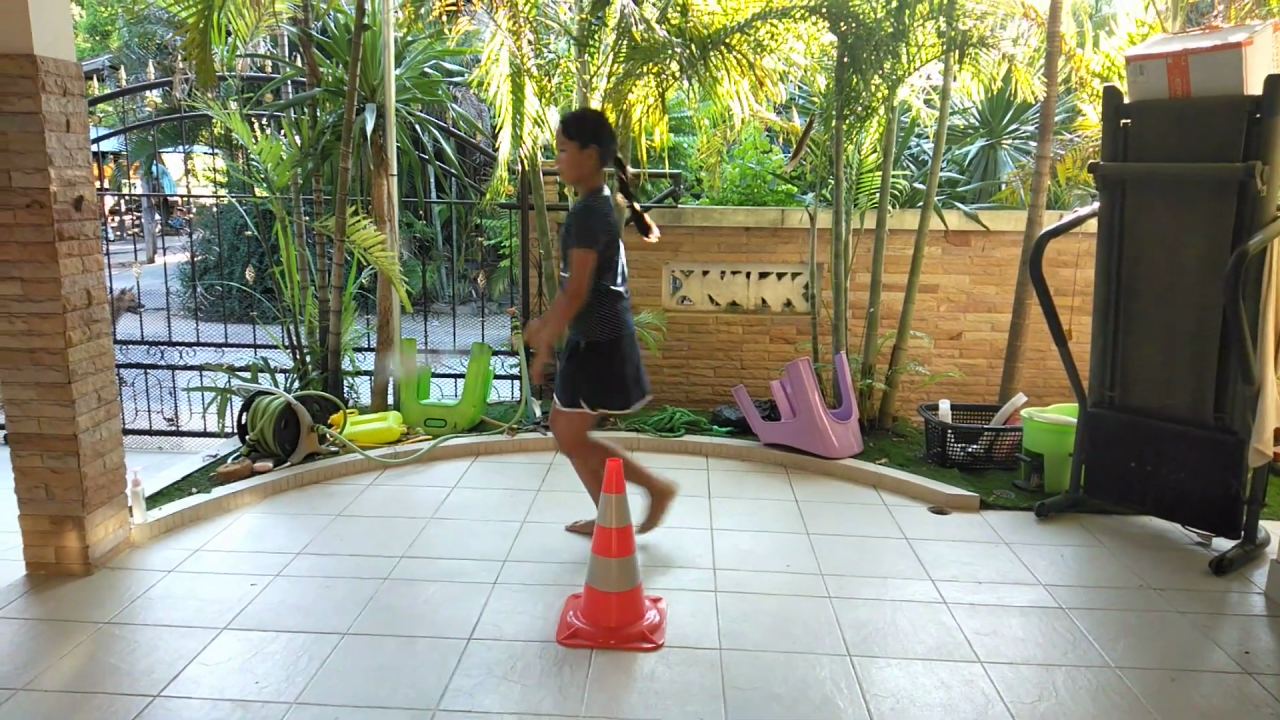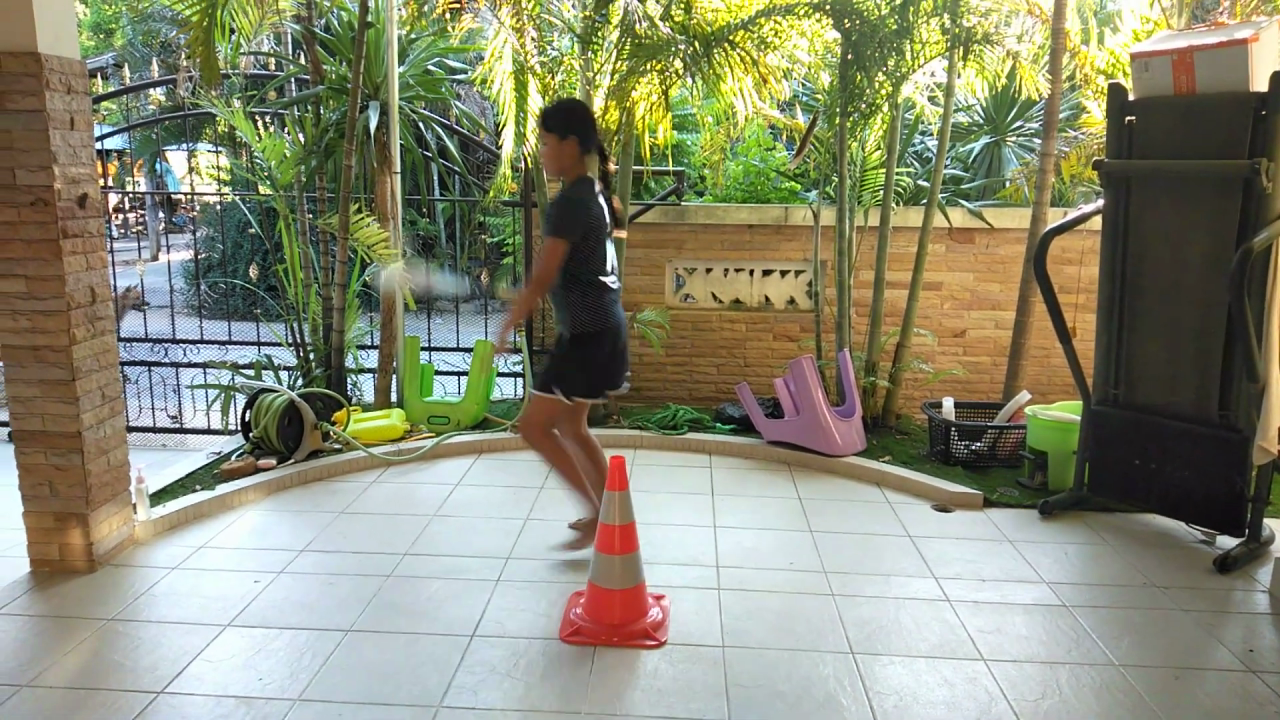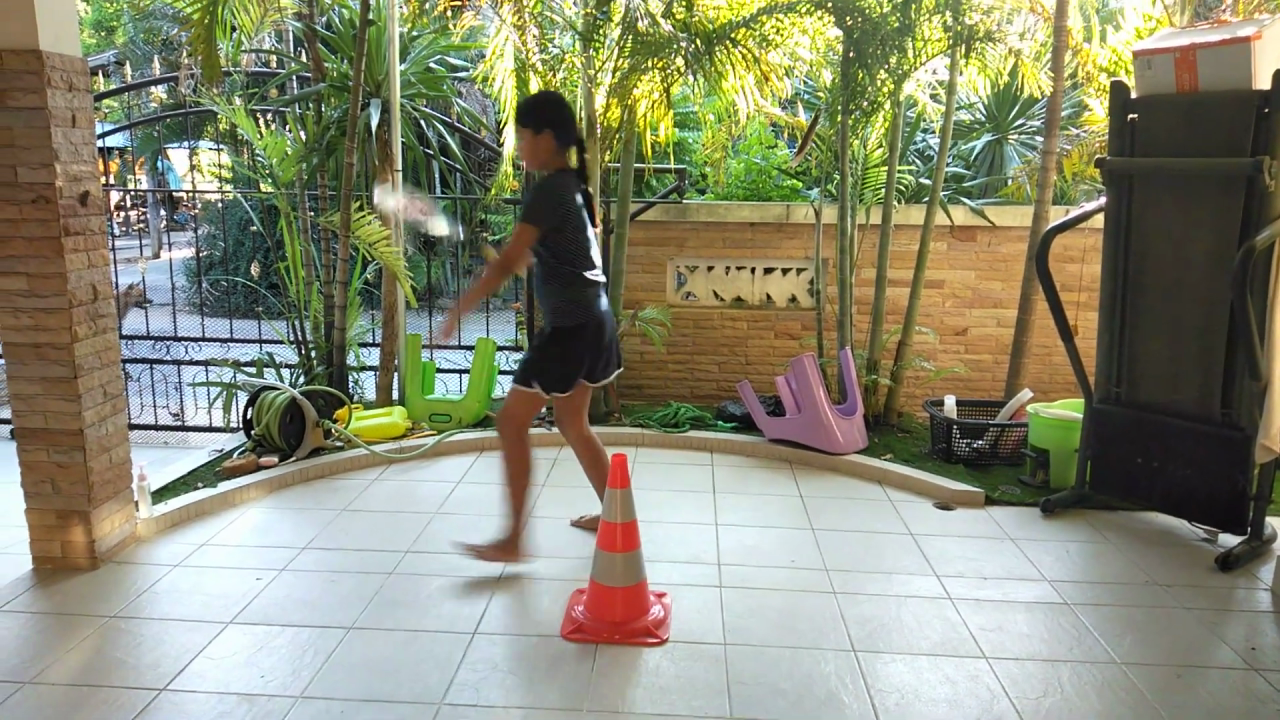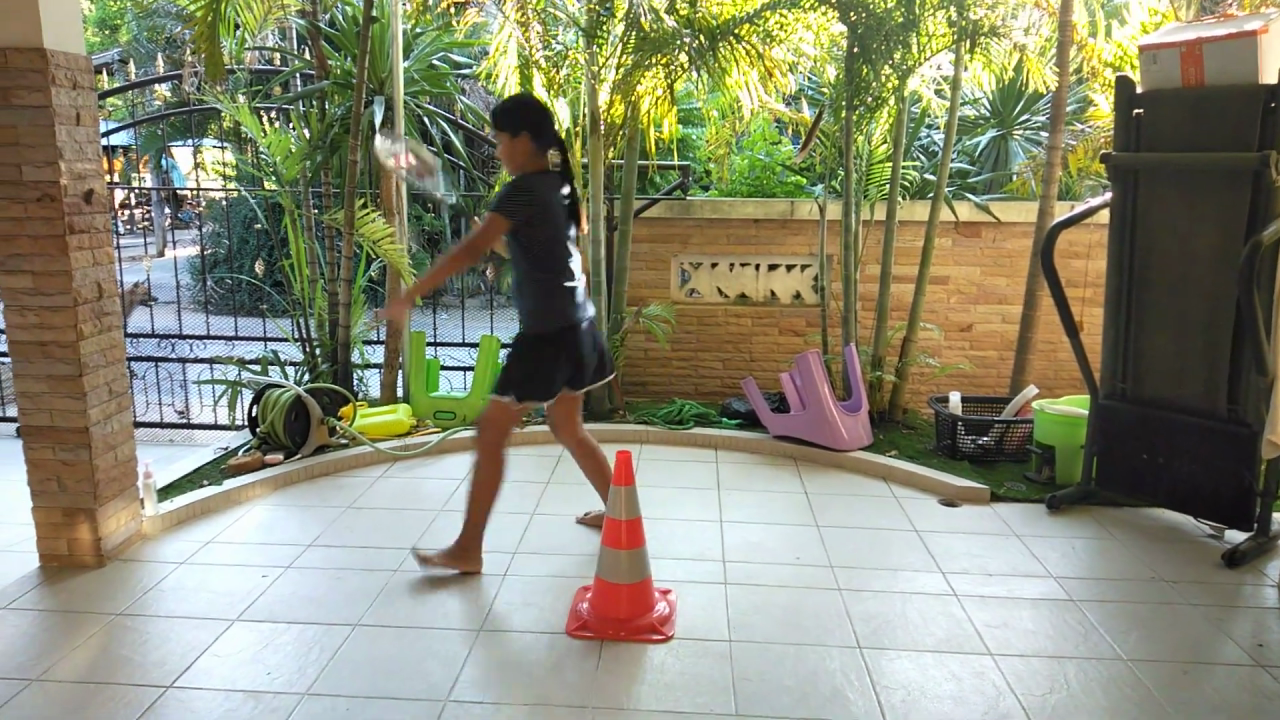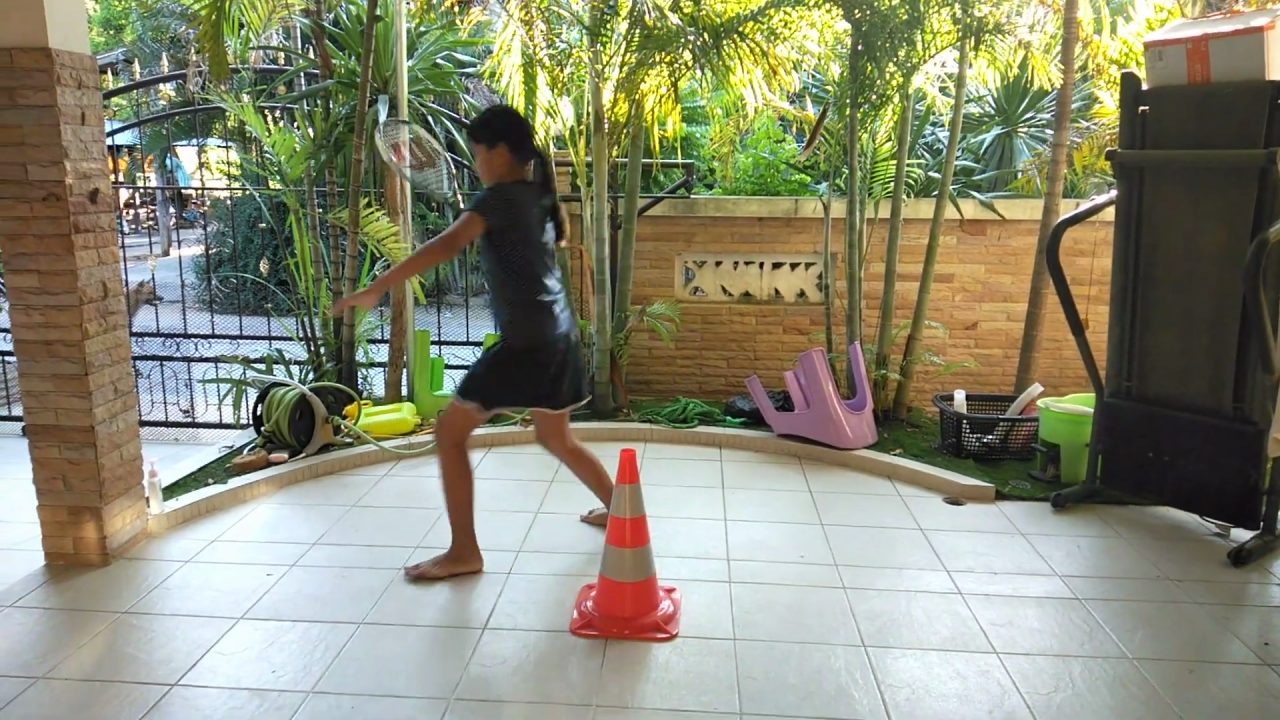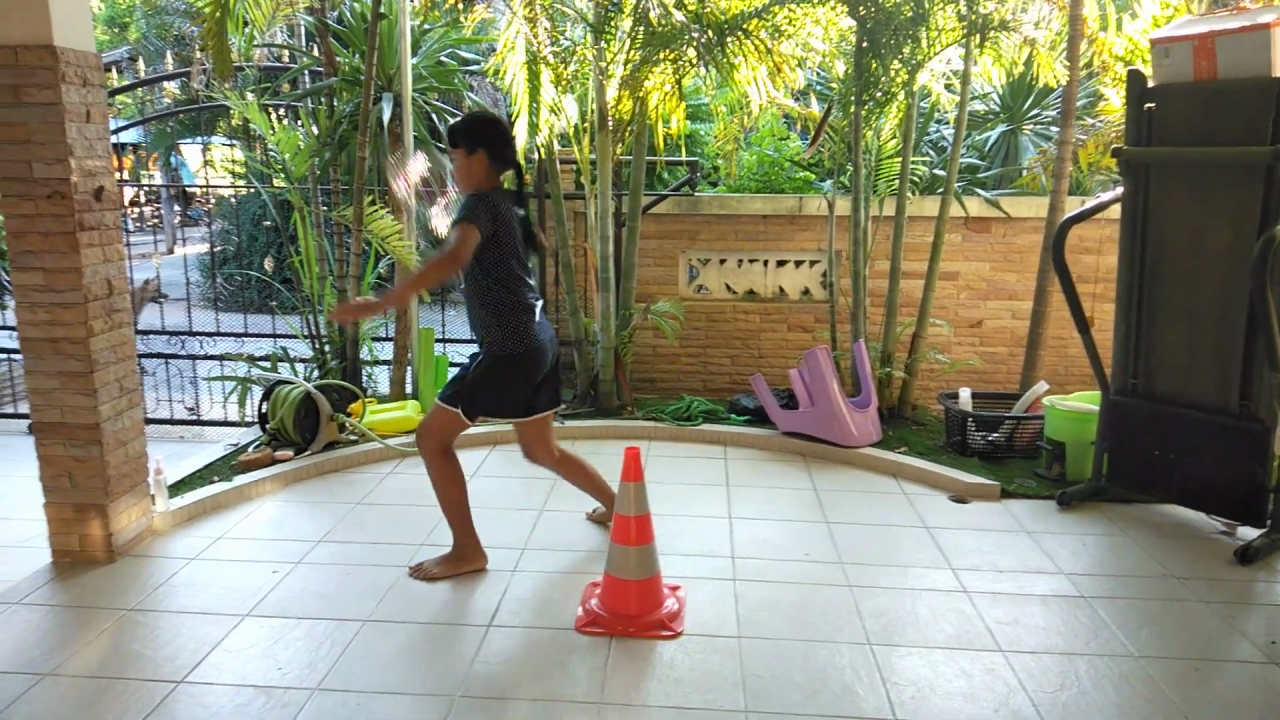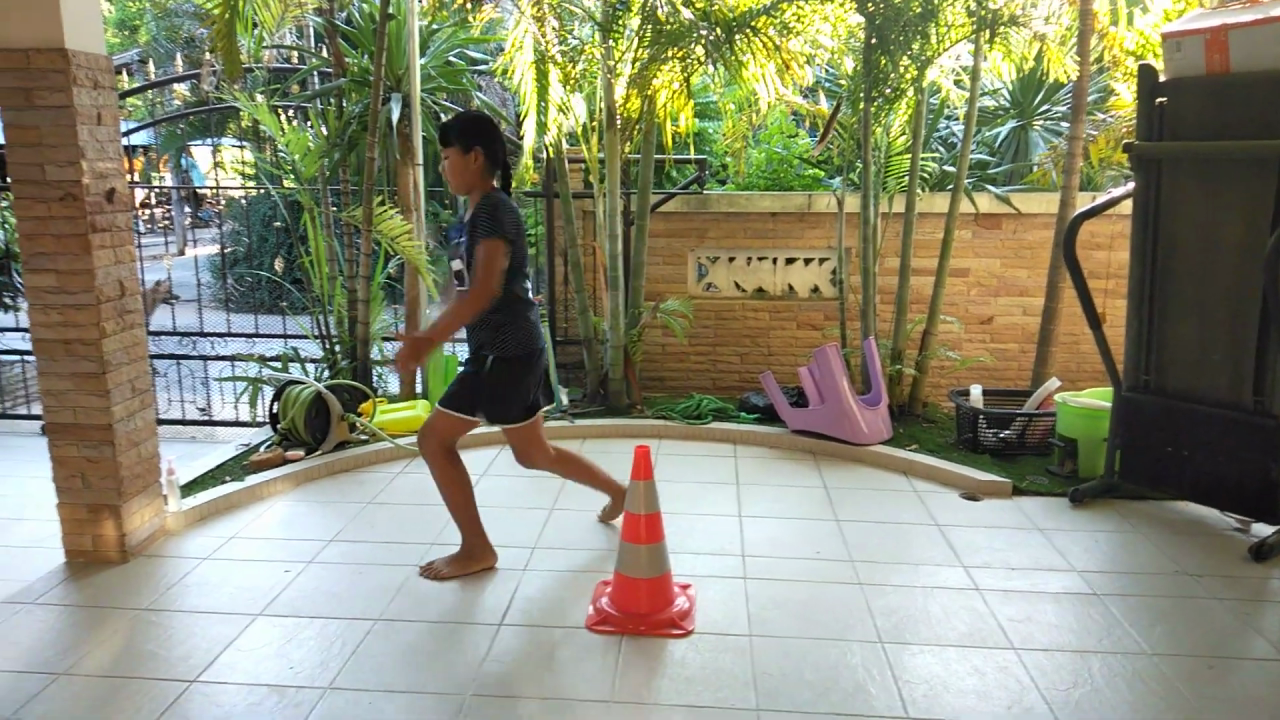
dt=0.1s
person 1, frame 1
left shoulder: (589, 212)
right shoulder: (591, 207)
left elbow: (577, 291)
left wrist: (545, 339)
right wrist: (543, 326)
left hip: (600, 341)
right hip: (589, 338)
left knee: (573, 437)
right knee: (563, 430)
left ankle: (655, 488)
person 1, frame 2
left shoulder: (569, 201)
right shoulder: (592, 193)
left elbow: (544, 278)
left wrist: (510, 323)
right wrist: (523, 308)
left hip: (589, 331)
right hip: (600, 326)
left knee: (534, 426)
right knee: (569, 426)
left ankle: (600, 511)
right ankle: (603, 511)
person 1, frame 3
left shoulder: (546, 191)
right shoulder: (574, 184)
left elbow: (508, 262)
left wrist: (460, 308)
left hip: (572, 326)
right hip: (590, 318)
left knee: (511, 422)
right knee: (572, 422)
left ankle: (513, 538)
person 1, frame 4
left shoulder: (523, 190)
right shoulder: (558, 185)
left elbow: (472, 250)
left wrist: (411, 293)
left hip: (548, 331)
right hip: (575, 324)
left knee: (491, 432)
right knee: (566, 427)
left ankle: (467, 548)
person 1, frame 5
left shoulder: (499, 198)
right shoulder: (537, 197)
left elbow: (445, 246)
left wrist: (377, 287)
left hip: (523, 345)
right hip: (554, 338)
left knee: (448, 432)
right knee: (556, 438)
left ankle: (464, 551)
person 1, frame 6
left shoulder: (484, 204)
right shoulder: (510, 205)
left elbow: (448, 263)
left wrist: (380, 302)
left hip: (510, 350)
right hip: (534, 344)
left knee: (434, 438)
right knee: (540, 447)
left ankle: (467, 550)
right ankle: (613, 501)
person 1, frame 7
left shoulder: (492, 211)
right shoulder: (478, 213)
left elbow: (485, 291)
left wrist: (427, 340)
right wrist: (428, 334)
left hip: (504, 353)
right hip: (498, 348)
left knee: (434, 439)
right knee: (531, 452)
left ankle: (477, 548)
right ankle: (622, 493)
